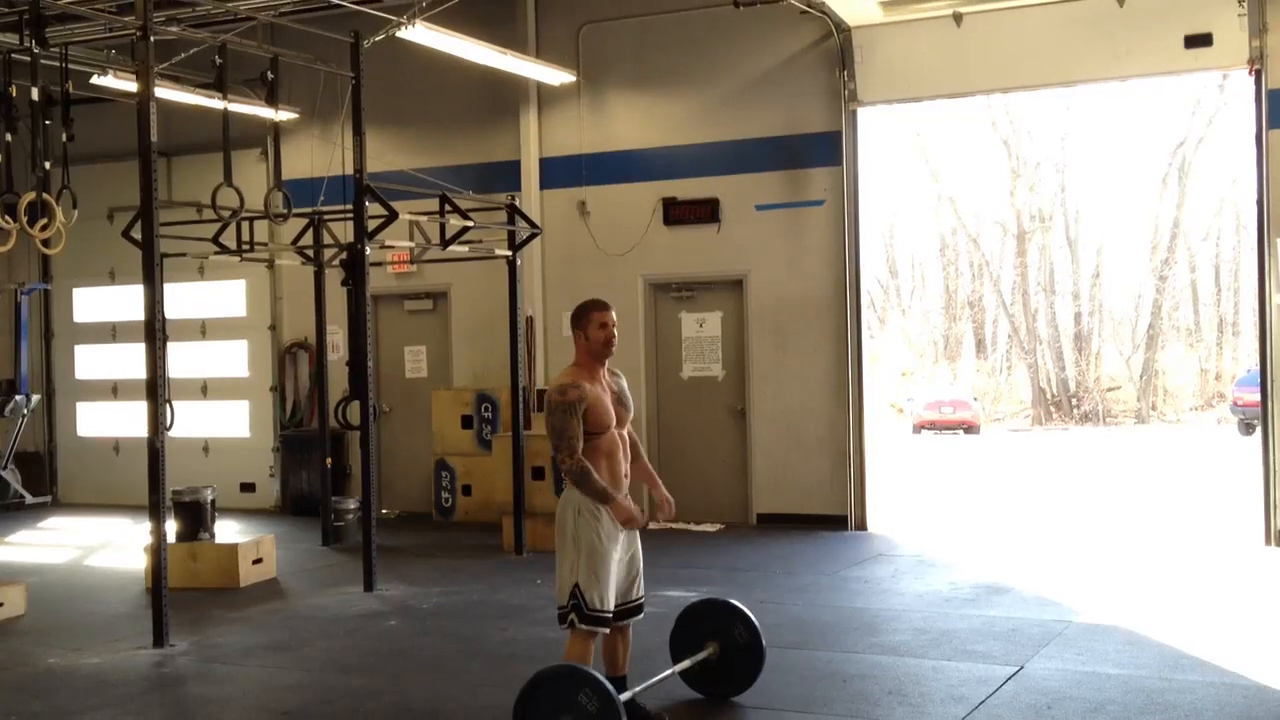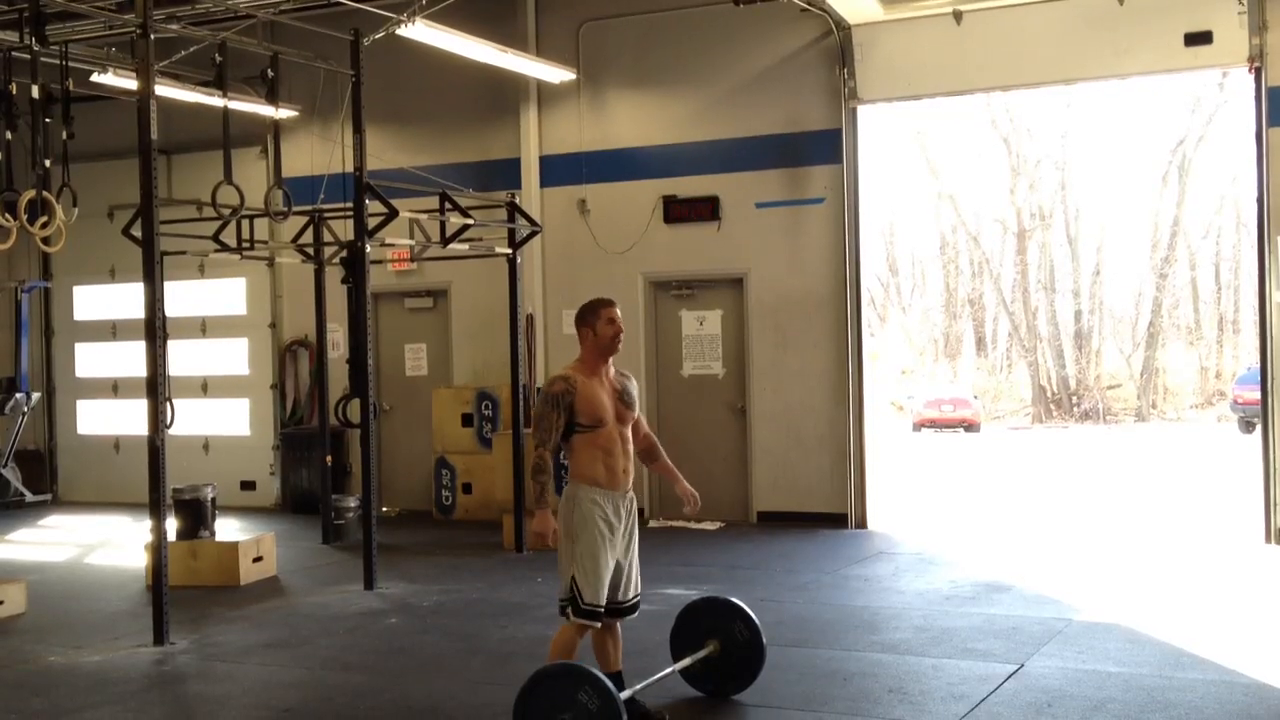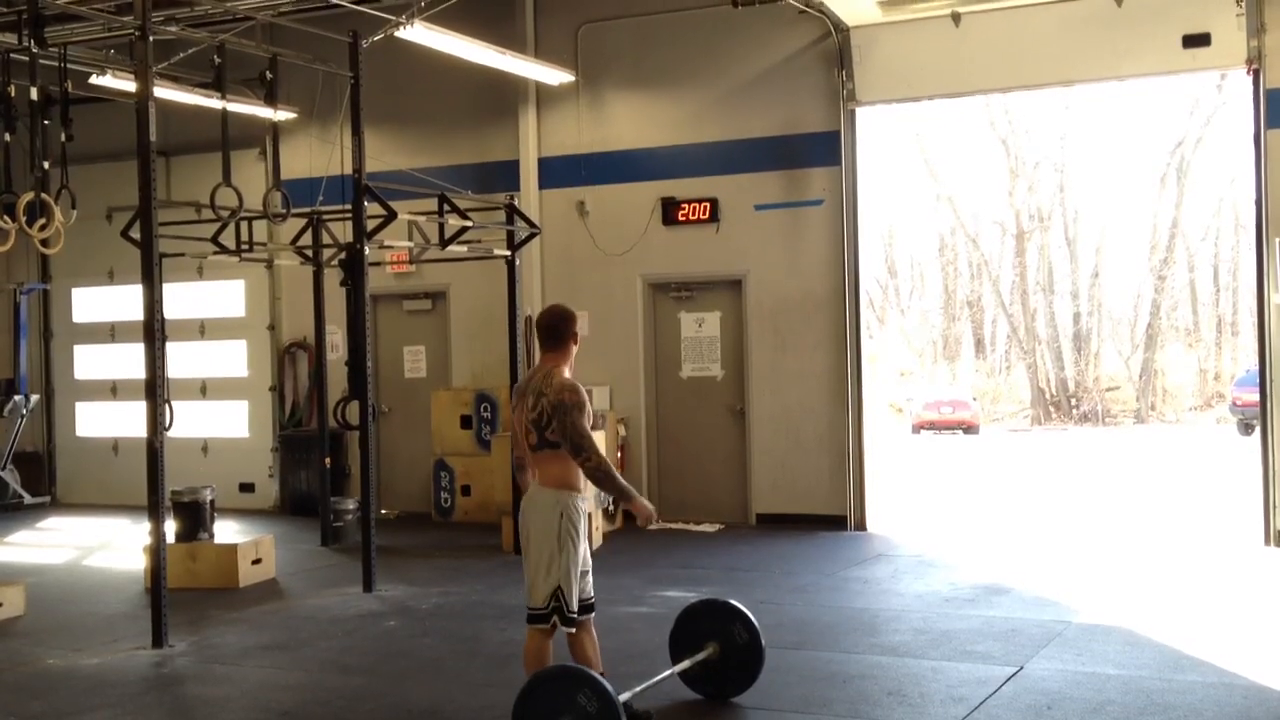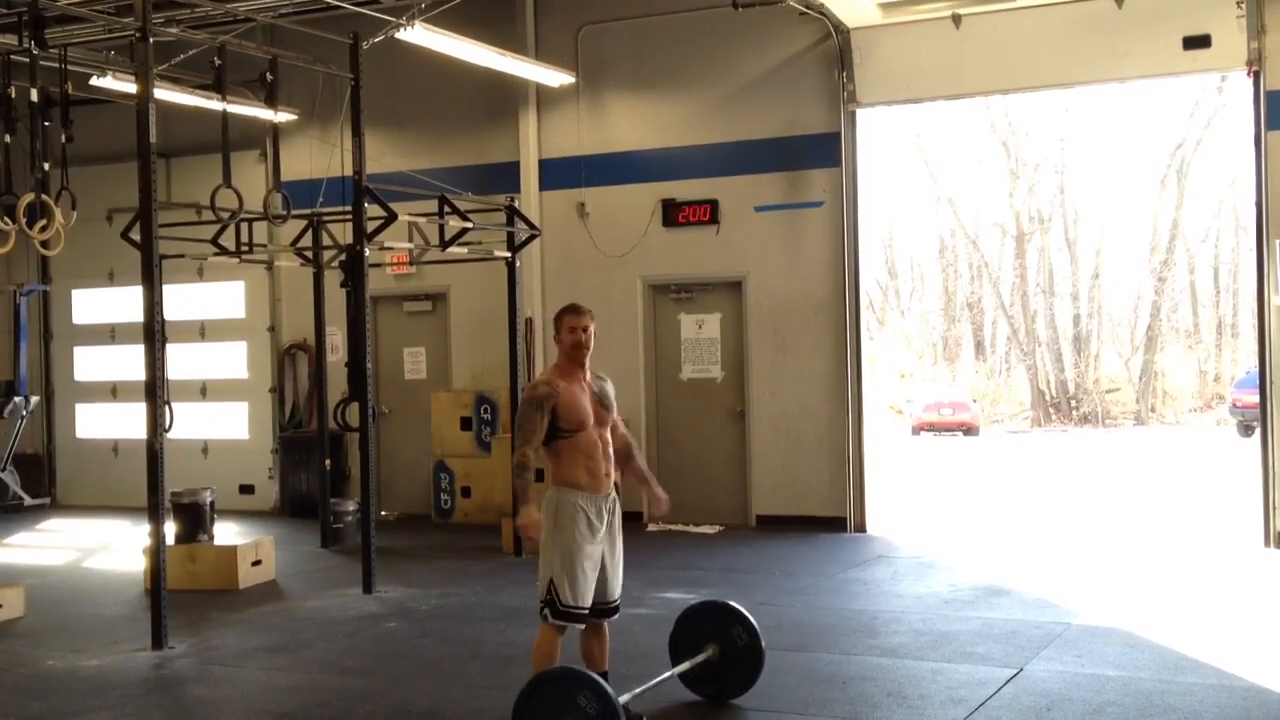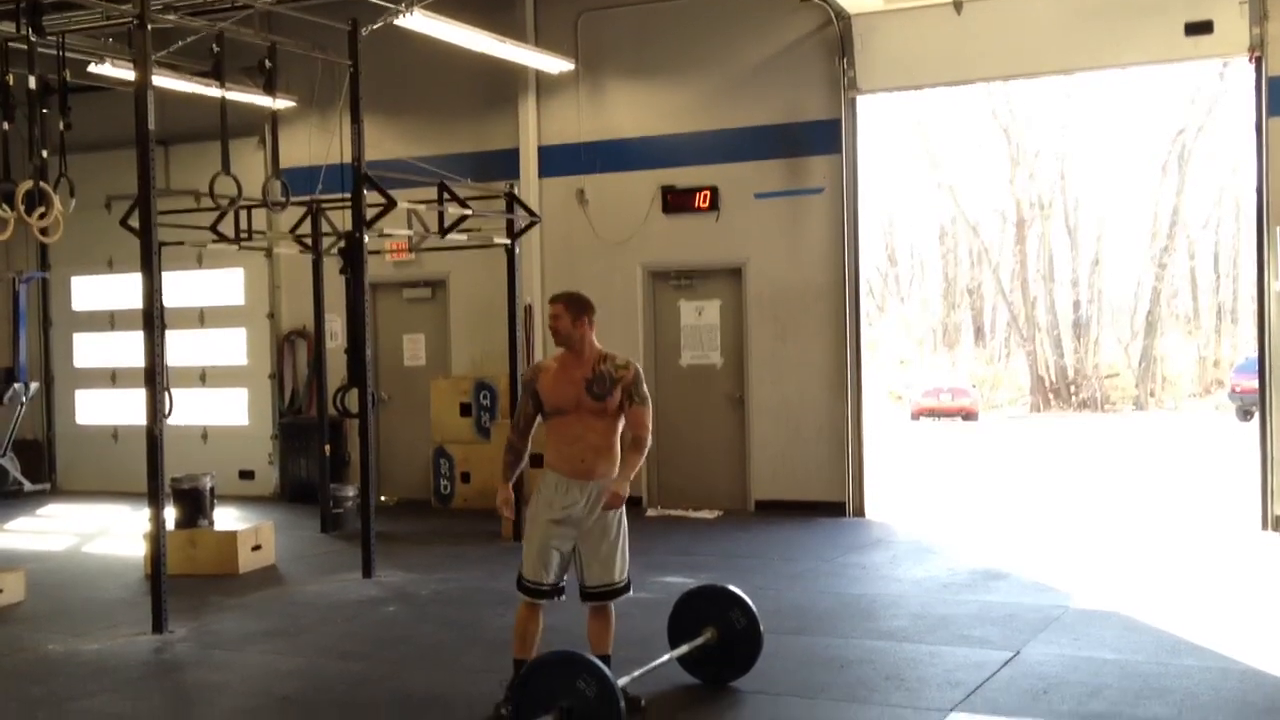
dt=0.7s
person 1, frame 1
left shoulder: (616, 379)
right shoulder: (567, 390)
right elbow: (570, 461)
left wrist: (656, 486)
right wrist: (615, 503)
left hip: (619, 508)
right hip: (588, 510)
left knee: (623, 614)
right knee: (588, 620)
person 1, frame 2
left shoulder: (625, 381)
right shoulder: (563, 386)
left elbow: (642, 439)
right elbow: (542, 451)
left wrist: (678, 482)
right wrist: (542, 510)
left hip: (624, 503)
right hip: (586, 504)
left knee: (612, 611)
right knee: (581, 613)
person 1, frame 3
left shoulder: (528, 385)
right shoulder: (565, 390)
left elbow: (520, 453)
right elbow: (588, 458)
left wrist: (531, 492)
right wrist: (633, 500)
left hip: (555, 502)
right hip: (559, 506)
left knee: (580, 612)
right knee: (546, 618)
person 1, frame 4
left shoulder: (602, 385)
right shoulder: (545, 390)
left elbow: (621, 441)
right elbow: (524, 452)
left wrist: (651, 486)
right wrist: (527, 506)
left hip: (608, 506)
right hip: (570, 507)
left knee: (599, 612)
right knee: (559, 617)
person 1, frame 5
left shoulder: (624, 372)
right shoulder: (539, 374)
left elbow: (640, 435)
right elbow: (520, 433)
left wrist: (624, 480)
right wrist: (506, 483)
left hip: (603, 493)
right hip: (554, 491)
left knee: (602, 596)
right knee: (534, 593)
right ankle: (518, 684)
